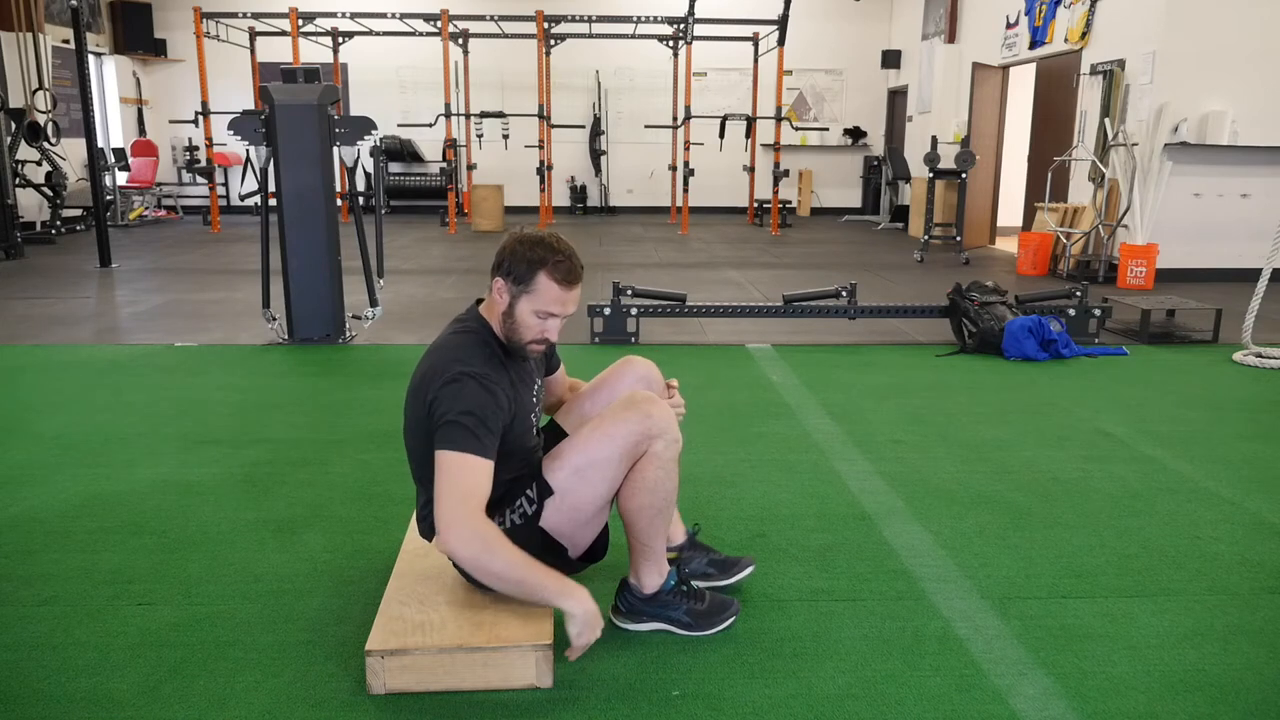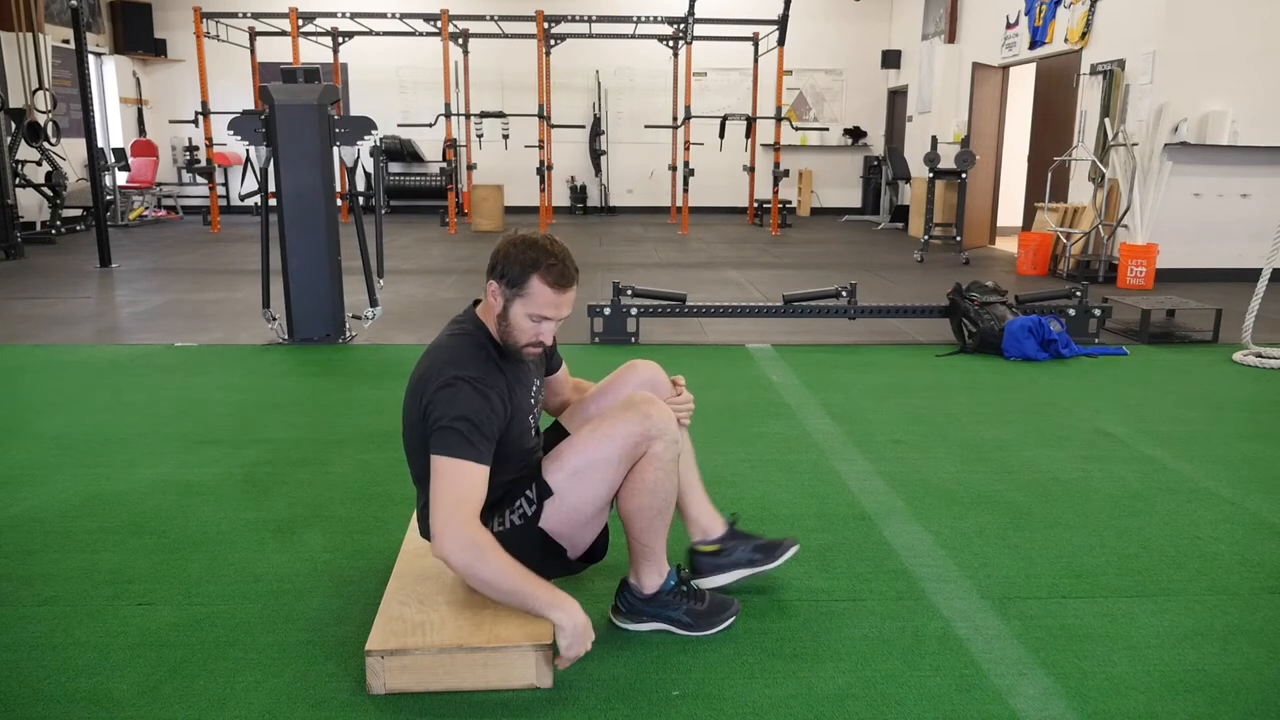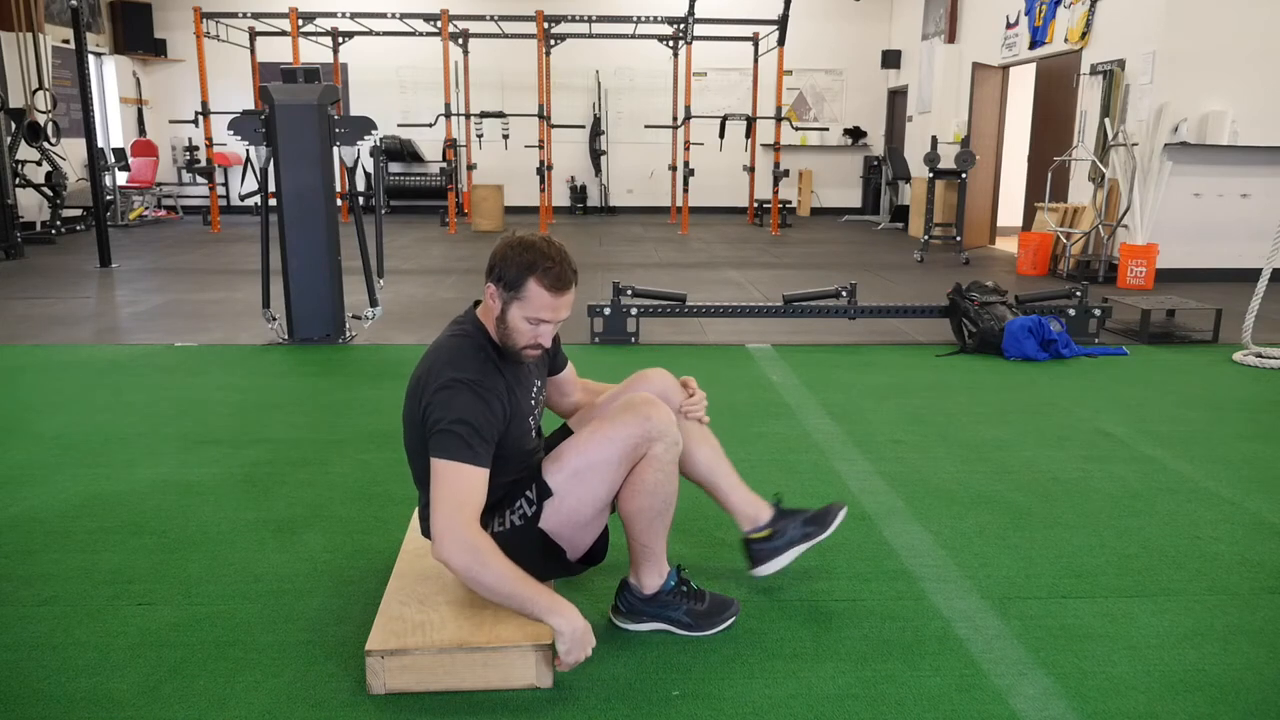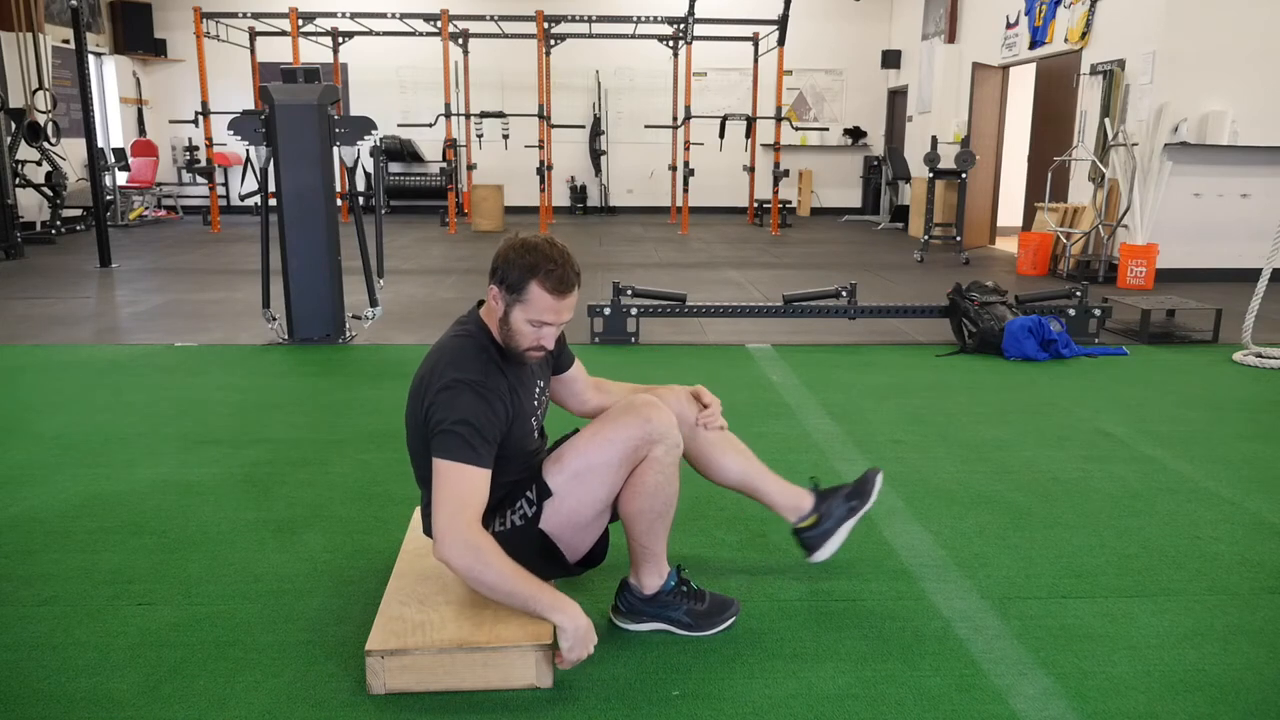
dt=0.1s
person 1, frame 1
left shoulder: (523, 329)
right shoulder: (467, 378)
left elbow: (563, 393)
right elbow: (458, 533)
left wrist: (653, 398)
right wrist: (572, 598)
right hip: (498, 542)
left knee: (638, 374)
right knee: (651, 420)
left ankle: (675, 550)
right ankle: (650, 593)
person 1, frame 2
left shoulder: (517, 330)
right shoulder: (462, 383)
left elbow: (566, 393)
right elbow: (453, 539)
left wrist: (662, 396)
right wrist: (562, 611)
right hip: (504, 536)
left knee: (645, 377)
right knee: (648, 420)
left ankle: (712, 542)
right ankle: (650, 593)
person 1, frame 3
left shoulder: (530, 328)
right shoulder: (461, 385)
left elbow: (575, 395)
right elbow: (453, 542)
left wrist: (674, 396)
right wrist: (561, 616)
left hip: (527, 484)
right hip: (509, 537)
left knee: (658, 386)
right knee: (652, 423)
left ankle: (762, 528)
right ankle: (649, 594)
person 1, frame 4
left shoulder: (530, 331)
right shoulder: (465, 385)
left elbow: (587, 393)
right elbow: (455, 543)
left wrist: (683, 396)
right wrist: (563, 611)
left hip: (529, 489)
right hip: (509, 540)
left knee: (678, 407)
right knee: (650, 421)
left ankle: (808, 514)
right ankle: (649, 594)
